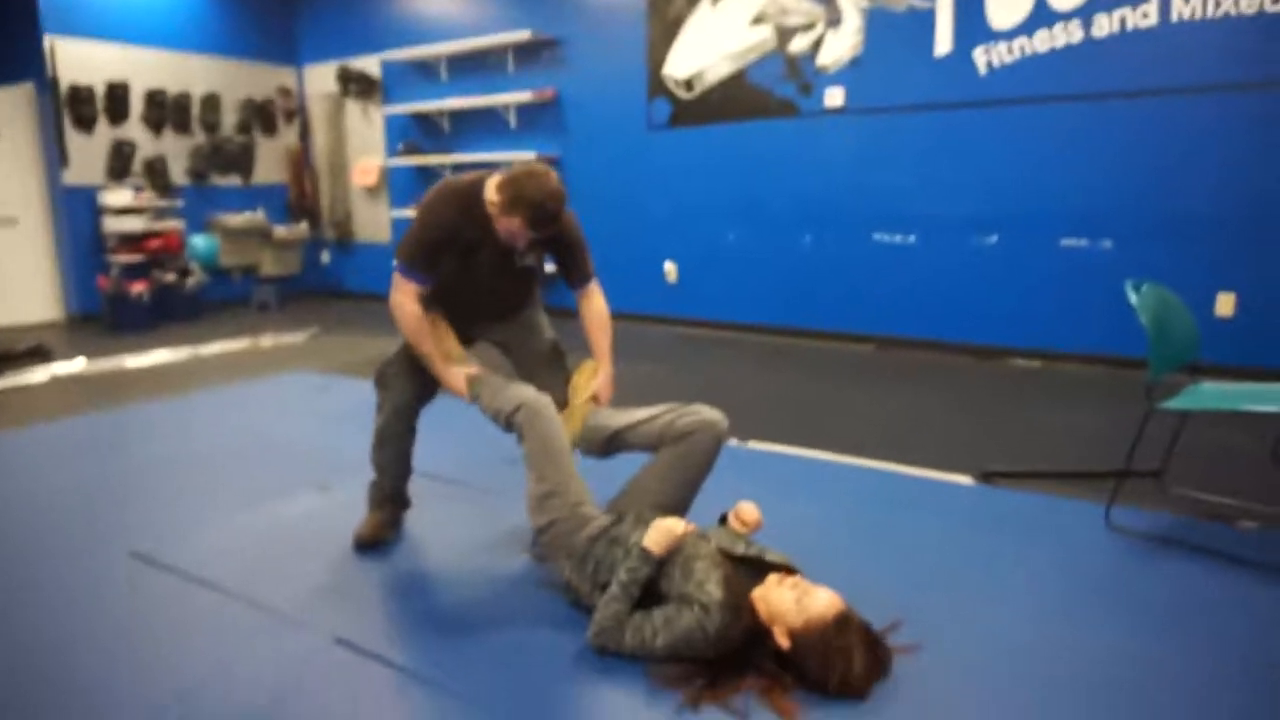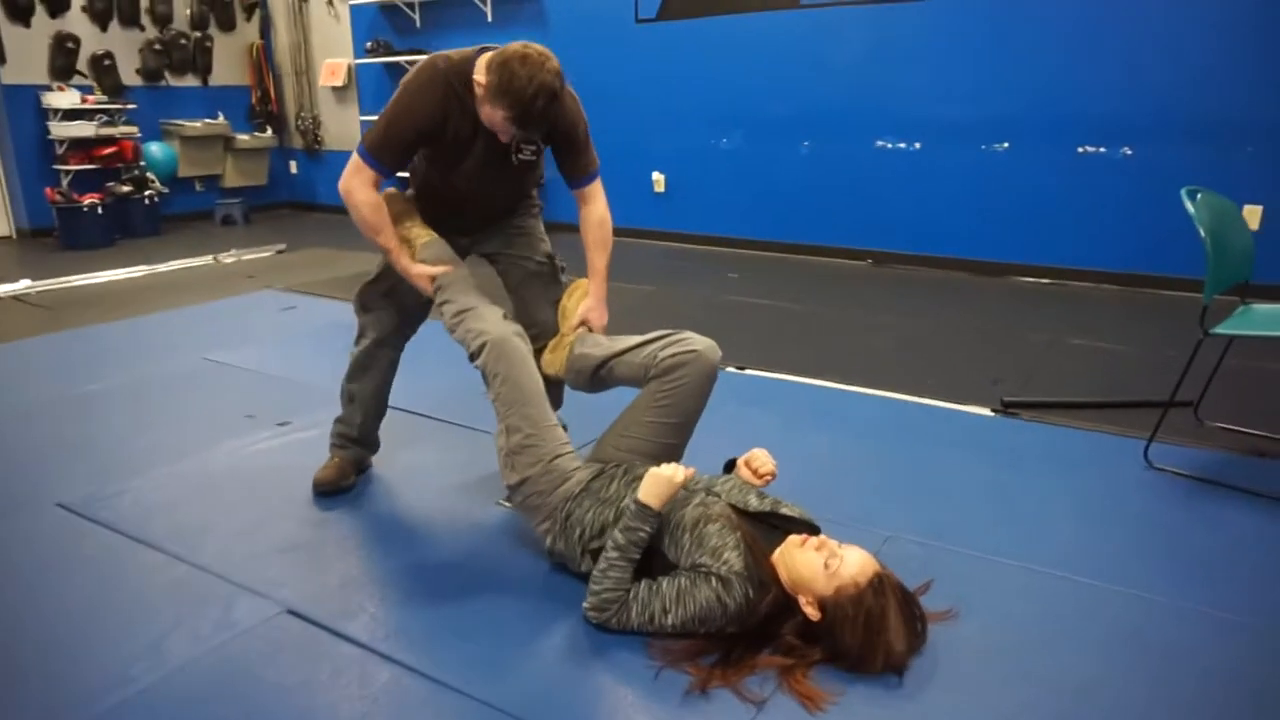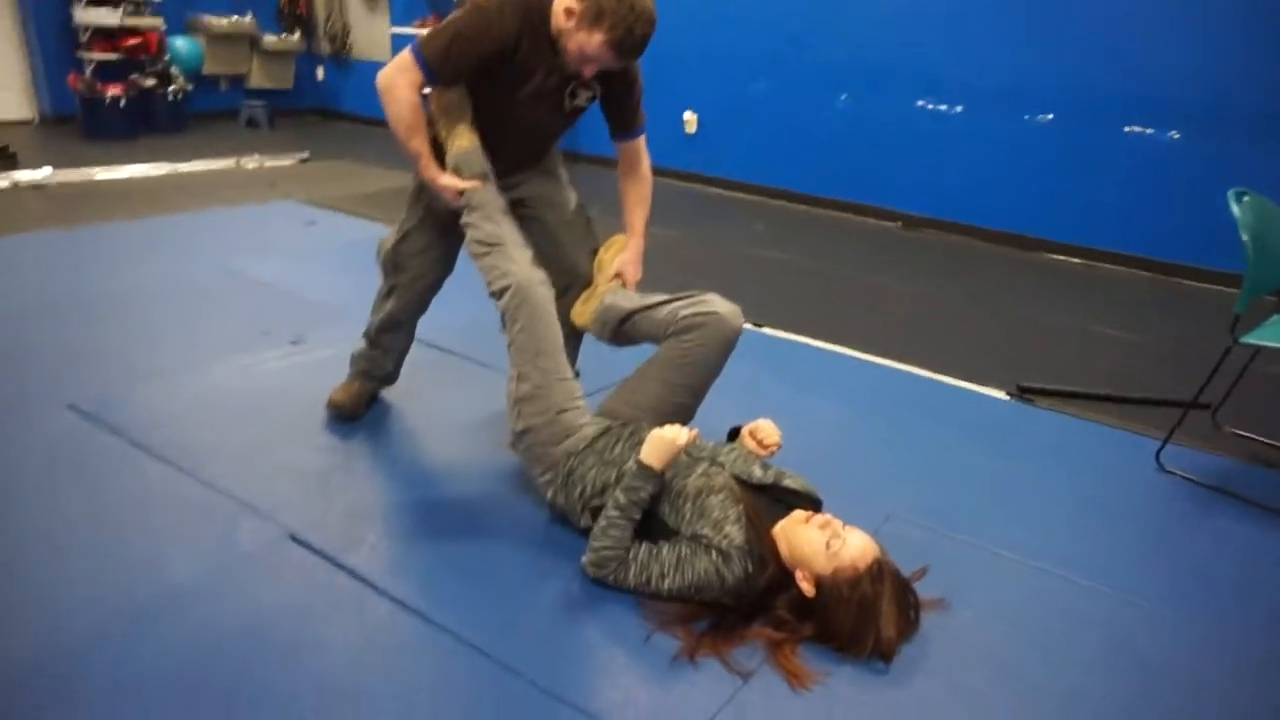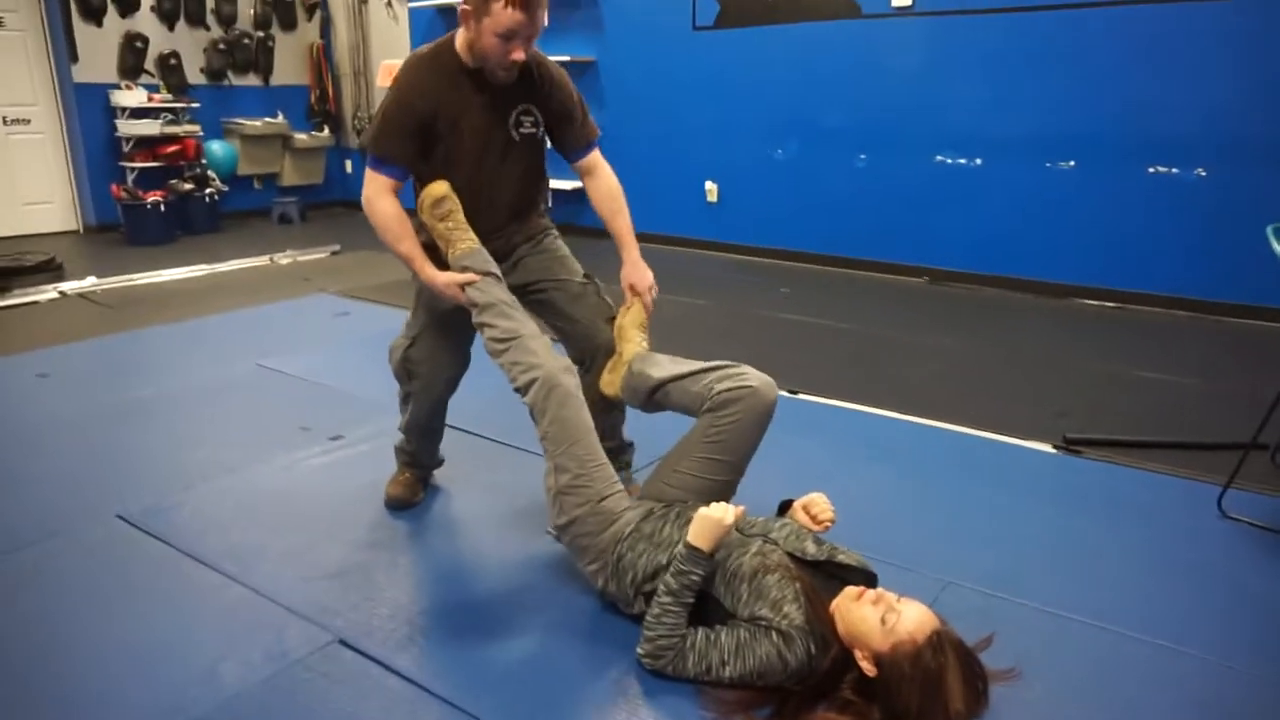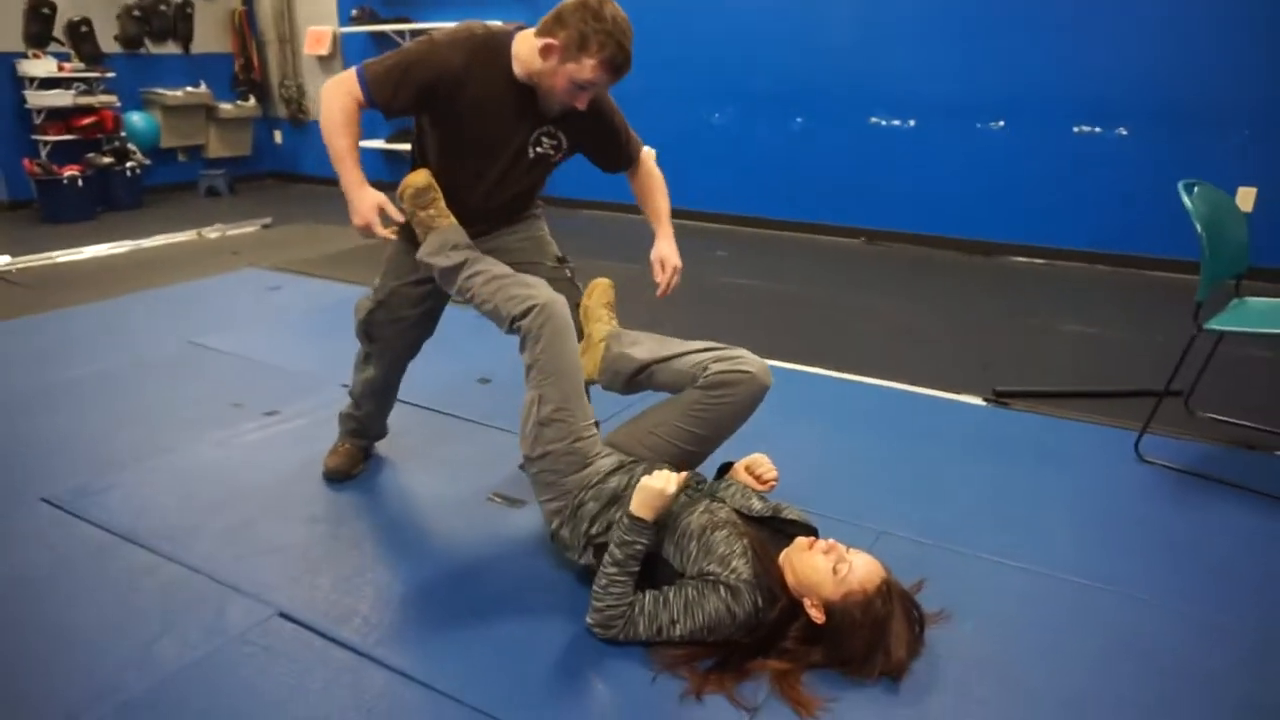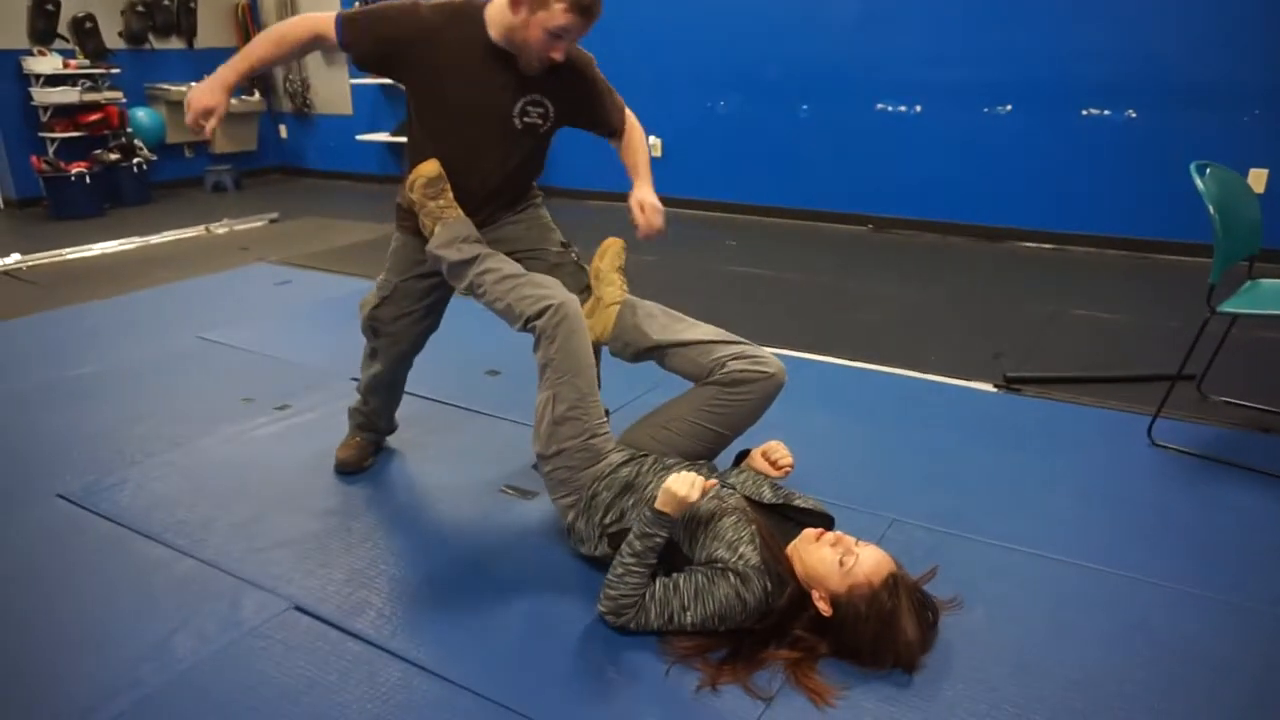
dt=0.7s
person 1, frame 1
left shoulder: (711, 622)
left elbow: (605, 633)
left wrist: (648, 553)
right wrist: (734, 530)
left hip: (588, 551)
right hip: (629, 526)
left knee: (530, 406)
right ankle: (586, 424)
person 1, frame 2
left shoulder: (729, 595)
right shoulder: (779, 525)
left elbow: (604, 605)
left wrist: (645, 506)
right wrist: (743, 475)
left hip: (578, 499)
right hip: (596, 466)
left knee: (497, 342)
right knee: (694, 353)
left ankle: (426, 247)
right ankle: (572, 352)
person 1, frame 3
left shoulder: (731, 566)
right shoulder: (793, 502)
left elbow: (605, 564)
left wrist: (645, 469)
right wrist: (745, 442)
left hip: (577, 463)
right hip: (622, 437)
left knee: (525, 289)
right knee: (716, 318)
left ankle: (467, 159)
right ankle: (604, 305)
person 1, frame 4
left shoulder: (787, 648)
right shoulder: (850, 576)
left elbow: (659, 653)
left wrist: (694, 550)
right wrist: (794, 513)
left hip: (621, 548)
right hip: (667, 517)
left knee: (551, 381)
right knee: (749, 391)
left ankle: (468, 254)
right ankle: (632, 371)
person 1, frame 5
left shoulder: (736, 600)
right shoulder: (790, 529)
left elbow: (609, 619)
left wrist: (639, 519)
right wrist: (734, 476)
left hip: (584, 499)
right hip: (628, 471)
left knee: (544, 308)
right knee: (745, 375)
left ankle: (443, 241)
right ankle: (607, 352)
person 1, frame 6
left shoulder: (743, 591)
right shoulder: (803, 519)
left elbow: (618, 606)
left wrist: (664, 511)
right wrist: (753, 463)
left hip: (594, 492)
right hip: (639, 464)
left knee: (556, 309)
right knee: (758, 372)
left ankle: (450, 233)
right ankle: (615, 315)
person 2, frame 1
left shoulder: (555, 221)
right shoulder: (446, 206)
left elbow: (588, 294)
right elbow: (404, 298)
left wrist: (603, 369)
right wrist: (442, 370)
left hip: (512, 315)
right hip: (445, 316)
left knee: (558, 404)
right knee: (397, 398)
right ankle: (386, 506)
person 2, frame 2
left shoulder: (558, 107)
right shoulder: (434, 84)
left elbow: (590, 198)
right elbow: (356, 183)
left wrist: (596, 291)
right wrist: (404, 263)
left hip: (509, 219)
right hip: (434, 219)
left knee: (548, 327)
right knee: (381, 326)
right ankle: (349, 449)
person 2, frame 3
left shoulder: (613, 61)
left elbow: (632, 155)
right elbow: (396, 81)
left wrist: (634, 246)
right wrist: (431, 173)
left hip: (533, 166)
left knee: (578, 273)
right knee: (412, 274)
right ankle: (367, 376)
person 2, frame 4
left shoulder: (544, 79)
right shoulder: (421, 82)
left elbow: (593, 169)
right elbow: (378, 193)
left wrist: (631, 256)
right wrist: (426, 272)
left hip: (530, 241)
left knee: (605, 343)
right knee: (426, 372)
left ankle: (613, 467)
right ankle: (414, 463)
person 2, frame 5
left shoulder: (588, 105)
right shoulder: (455, 56)
left elbow: (639, 165)
right elbow: (340, 92)
left wrist: (664, 235)
right wrist: (356, 188)
left hip: (511, 225)
right knee: (385, 335)
right ankle: (357, 433)
person 2, frame 6
left shoulder: (572, 69)
left elbow: (624, 124)
left wrist: (642, 185)
right wrist: (223, 82)
left hip: (515, 215)
right knee: (391, 334)
right ankle: (368, 429)
